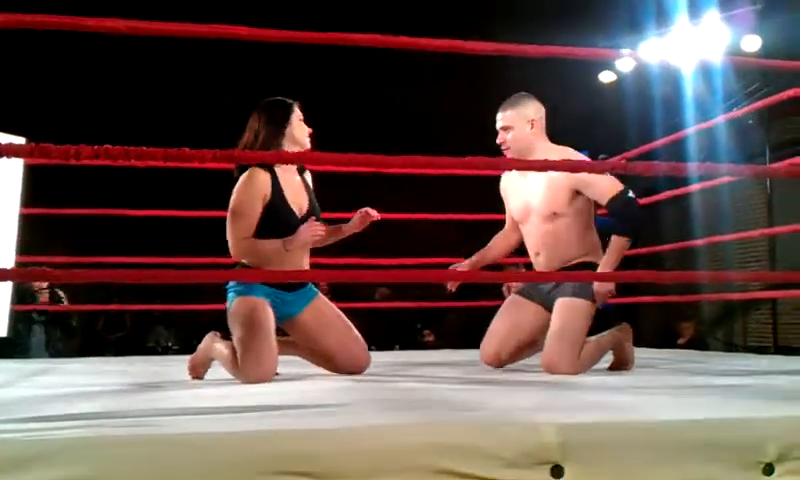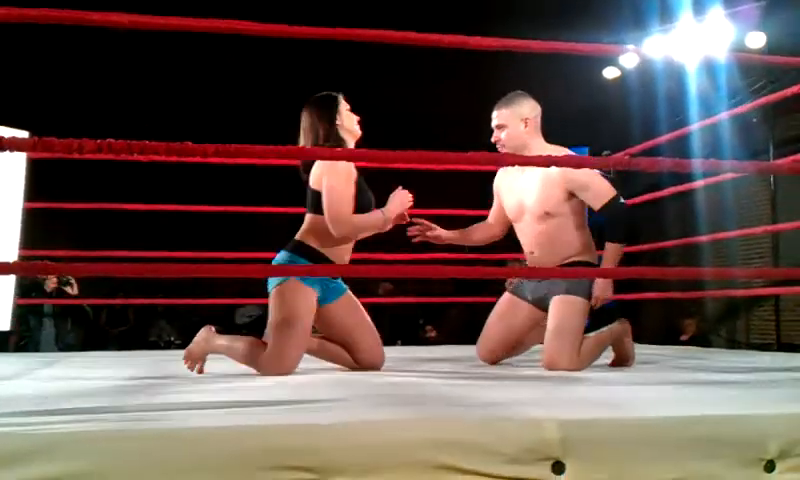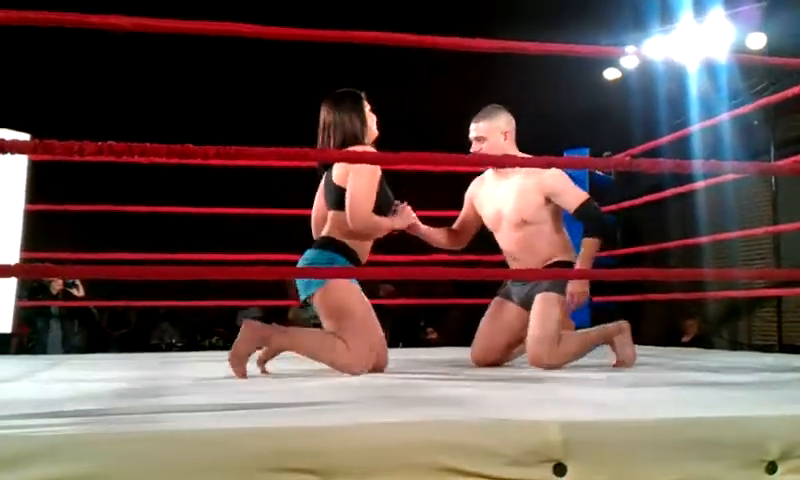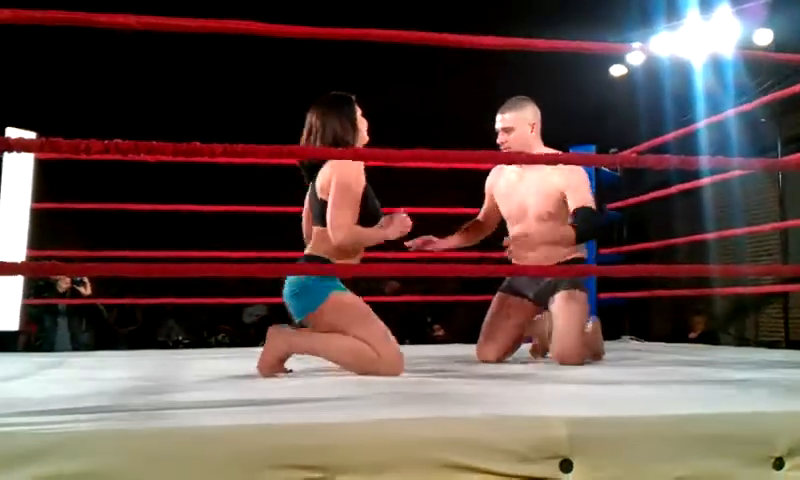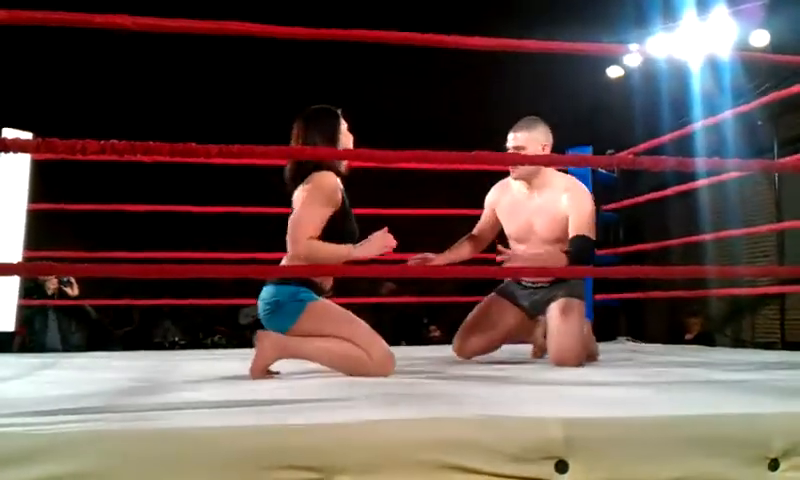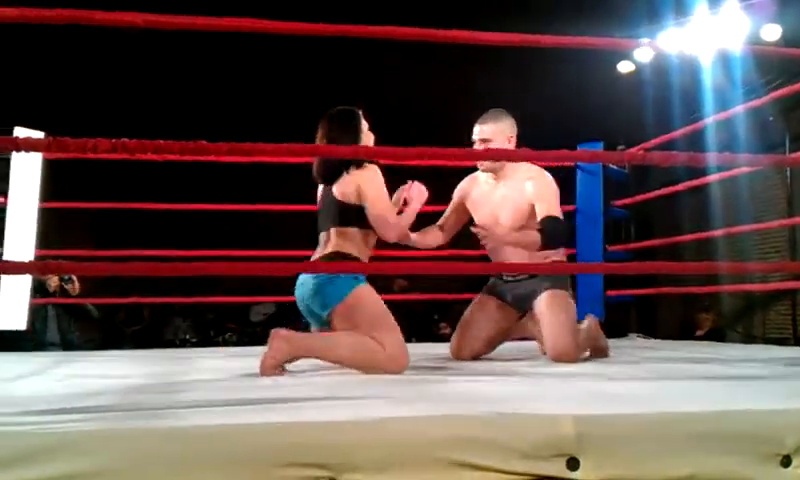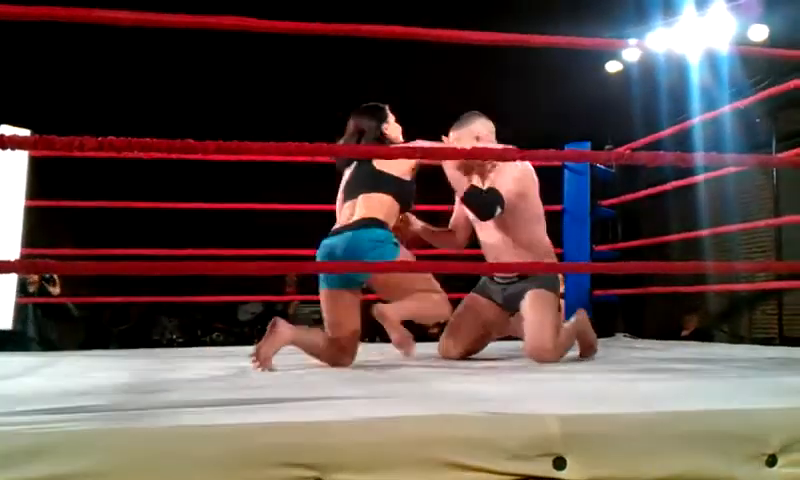
dt=0.3s
person 1, frame 1
left shoulder: (303, 175)
right shoulder: (257, 178)
right elbow: (239, 249)
left wrist: (349, 227)
right wrist: (289, 243)
left hip: (299, 290)
right hip: (256, 288)
left knee: (358, 361)
right knee: (257, 372)
left ankle: (278, 345)
right ankle: (214, 347)
person 1, frame 2
left shoulder: (338, 165)
right shoulder: (338, 159)
right elbow: (342, 228)
left wrist: (382, 223)
right wrist: (387, 210)
left hip: (327, 279)
left knee: (372, 359)
right knee: (279, 364)
left ankle: (289, 338)
right ankle: (214, 340)
person 1, frame 3
left shoulder: (336, 165)
right shoulder: (364, 154)
right elbow: (356, 221)
left wrist: (382, 226)
right wrist: (394, 221)
left hip: (323, 261)
right hip: (328, 264)
left knee: (376, 360)
right knee: (357, 360)
left ankle: (282, 337)
right ankle: (265, 333)
person 1, frame 4
left shoulder: (324, 168)
right shoulder: (348, 164)
right elbow: (342, 237)
left wrist: (378, 230)
right wrist: (386, 232)
left hip: (309, 281)
right hip: (318, 282)
left knee: (378, 352)
right knee: (390, 362)
left ankle: (294, 339)
right ankle: (290, 340)
person 1, frame 5
left shoulder: (310, 181)
right shoulder: (325, 181)
right elbow: (300, 247)
left wrist: (361, 247)
right wrist: (362, 250)
left hip: (285, 297)
right hip: (291, 298)
left knee: (370, 352)
right knee: (381, 361)
left ankle: (280, 341)
right ankle: (280, 344)
person 1, frame 6
left shoulder: (328, 182)
right shoulder: (366, 172)
right elbow: (392, 231)
left wrist: (394, 205)
right wrist: (414, 203)
left hip: (309, 282)
right hip: (337, 278)
right knee: (394, 358)
left ankle: (294, 343)
right ankle: (292, 342)
person 1, frame 7
left shoulder: (353, 166)
left hip: (332, 249)
right hip: (369, 242)
left knee: (339, 355)
right knee: (438, 306)
left ankle: (286, 332)
right ankle: (392, 311)
person 2, frame 1
right shoulder: (509, 180)
left elbow: (627, 209)
left wrist: (605, 270)
right wrist: (473, 263)
left hip: (578, 275)
right hip: (539, 282)
left knee: (557, 365)
right knee: (492, 356)
left ankle: (617, 337)
right ankle: (556, 335)
person 2, frame 2
left shoulder: (565, 166)
right shoulder: (504, 177)
left elbow: (617, 214)
right elbow: (494, 227)
left wrist: (605, 276)
right wrist: (446, 236)
left hip: (572, 274)
right hip: (532, 279)
left knee: (558, 362)
right knee: (487, 353)
left ankle: (616, 332)
right ankle: (552, 328)
person 2, frame 3
left shoulder: (541, 175)
right shoulder: (478, 188)
left elbow: (594, 219)
right elbow: (457, 237)
right wrist: (419, 229)
left hip: (555, 276)
right hip: (517, 284)
left knee: (541, 358)
right knee: (482, 356)
left ankle: (612, 331)
right ankle: (546, 333)
person 2, frame 4
left shoulder: (565, 171)
right shoulder: (498, 177)
left elbow: (589, 225)
right elbow: (483, 225)
left wrist: (539, 238)
right wrist: (443, 243)
right hip: (521, 277)
left knee: (567, 354)
right knee: (487, 354)
left ankle: (589, 332)
right ankle: (541, 326)
person 2, frame 5
left shoulder: (574, 194)
right shoulder: (500, 193)
left elbow: (582, 255)
right elbow: (478, 239)
left wrist: (530, 259)
right wrist: (438, 259)
left hip: (562, 285)
right hip: (518, 287)
left knee: (566, 357)
right knee: (464, 347)
left ankle: (584, 334)
right ankle: (531, 331)
person 2, frame 6
left shoulder: (537, 182)
right shoulder: (470, 186)
left elbow: (556, 236)
right elbow: (442, 232)
left wrist: (504, 237)
right wrist: (409, 237)
left hip: (545, 276)
right hip: (502, 282)
left knee: (563, 352)
right knee: (461, 351)
left ankle: (588, 329)
right ankle: (530, 324)
person 2, frame 7
left shoulder: (516, 170)
right shoulder: (468, 184)
left elbow: (485, 208)
right elbow: (454, 239)
left wrist: (450, 167)
right wrist: (419, 227)
left hip: (535, 276)
right hip: (494, 281)
left knee: (542, 352)
right knee: (450, 351)
left ankle: (577, 325)
right ankle: (513, 323)
